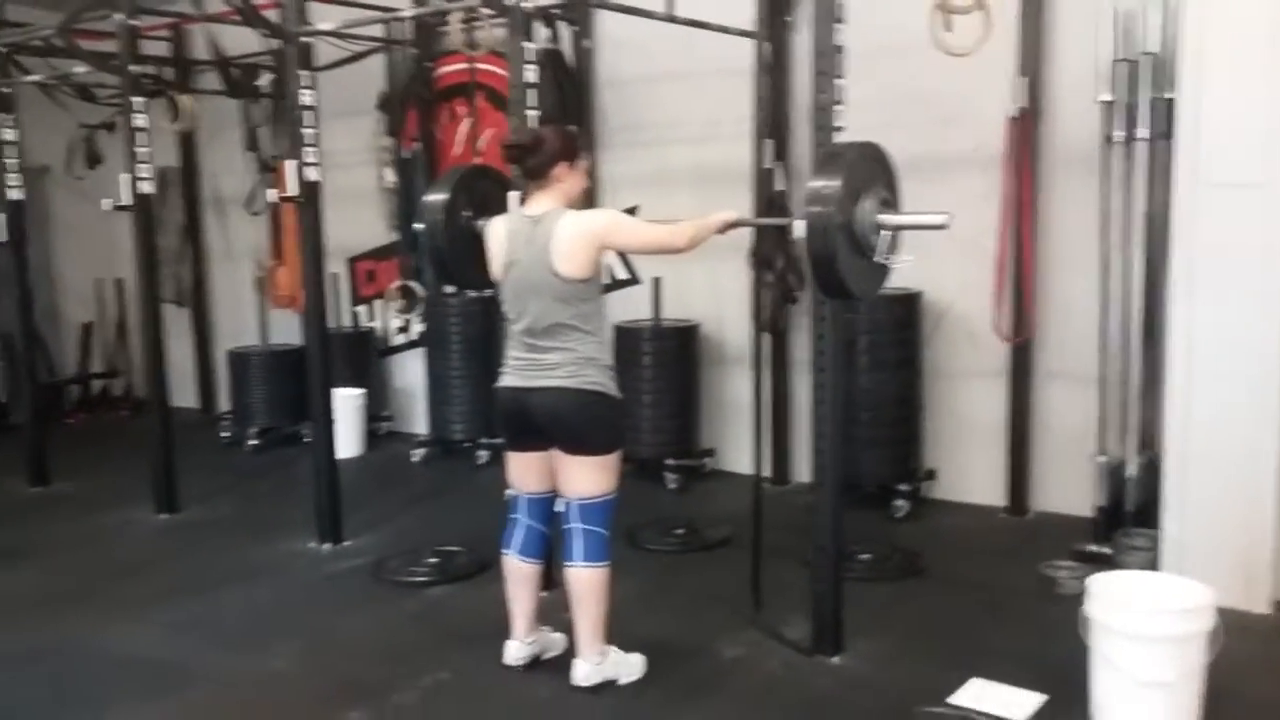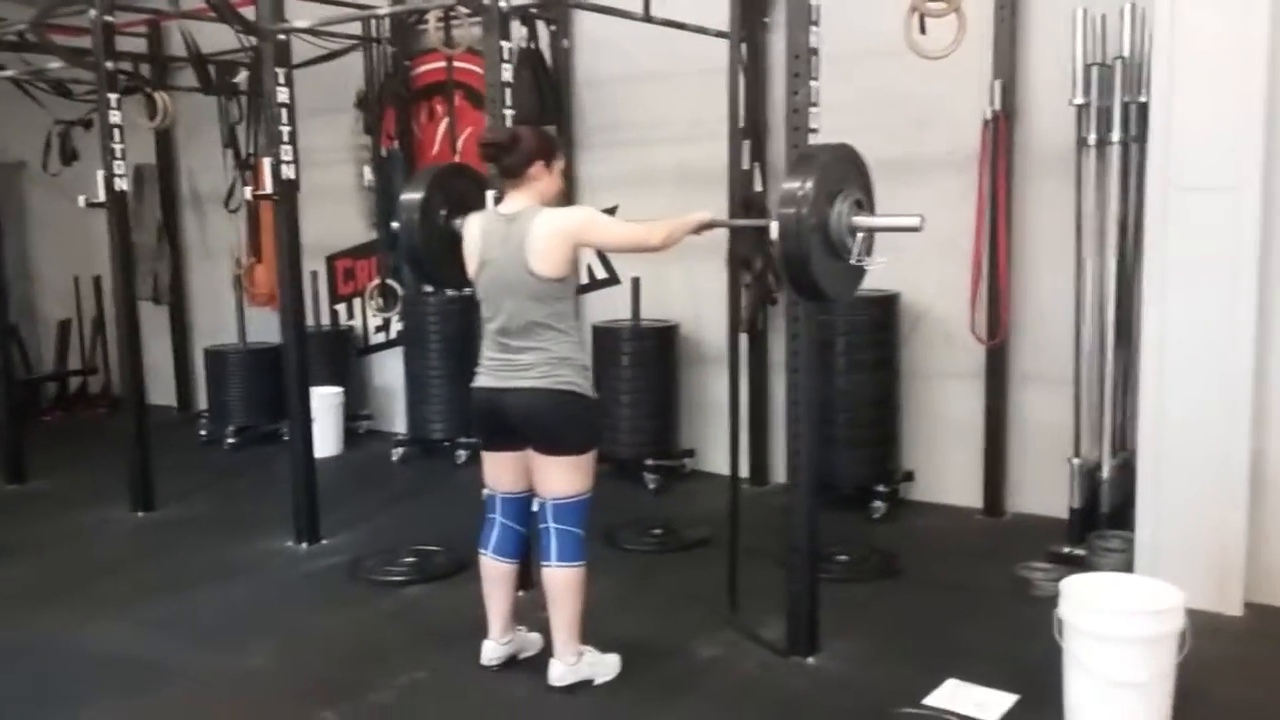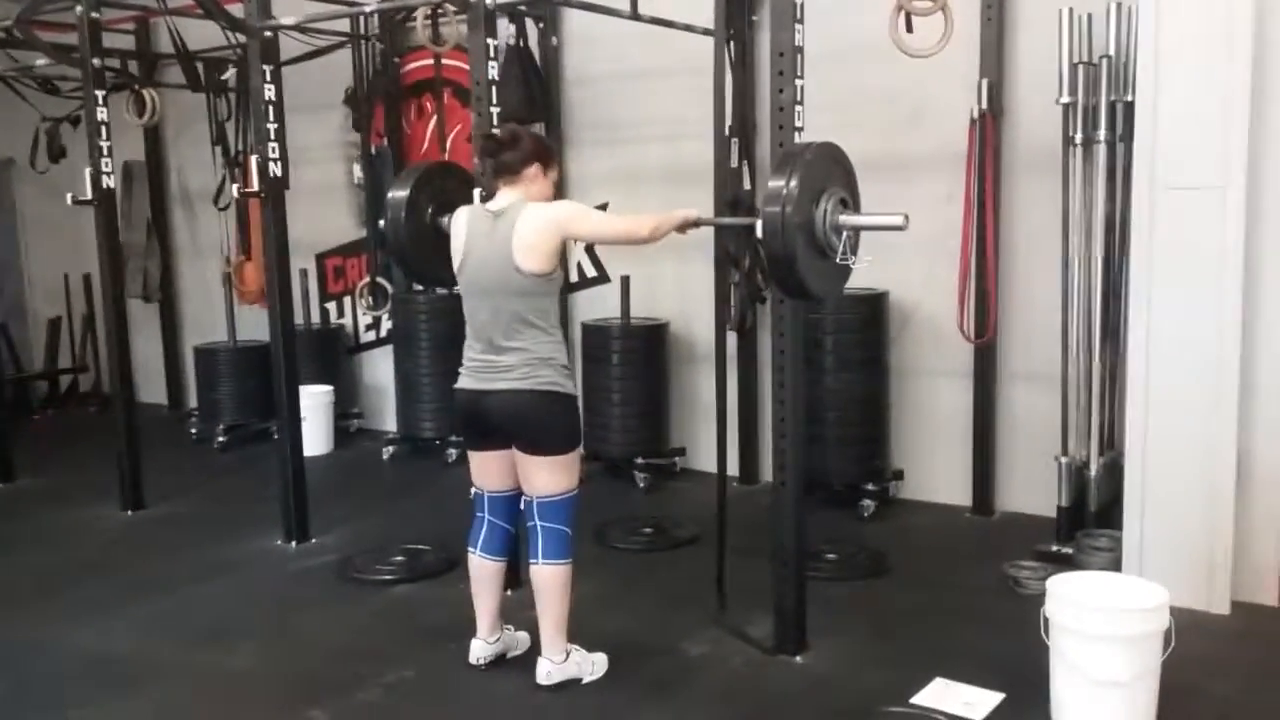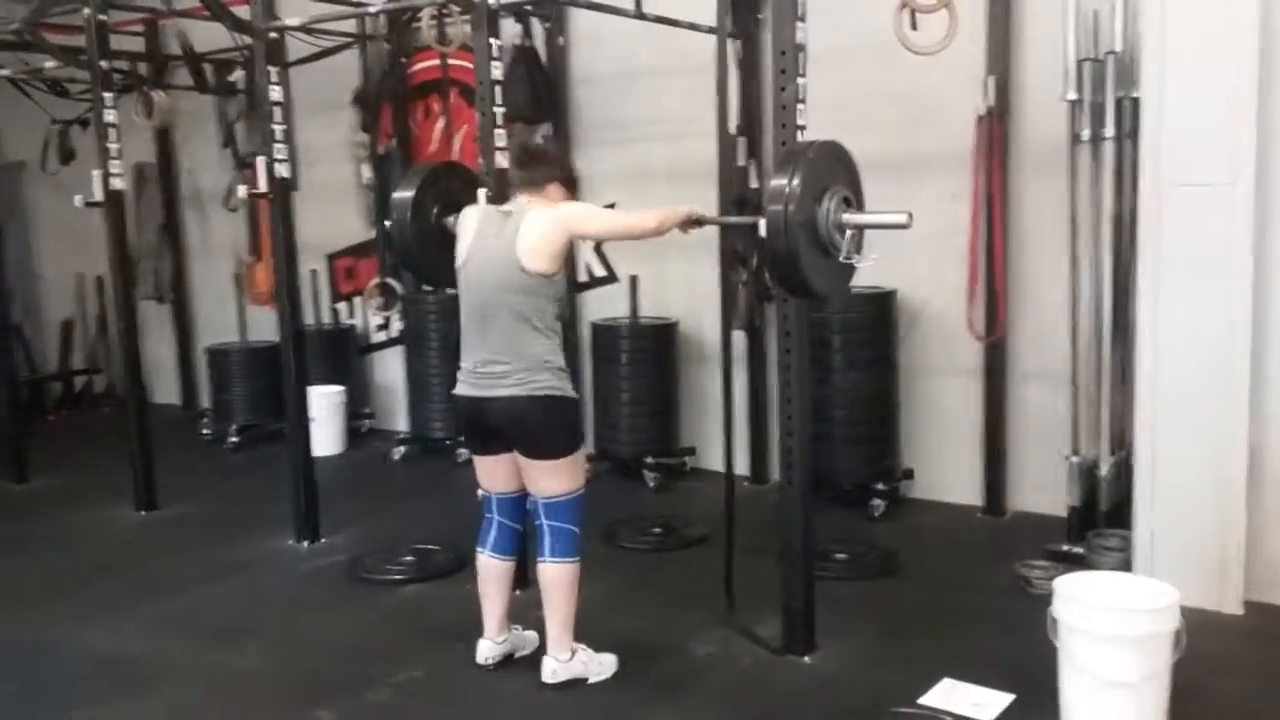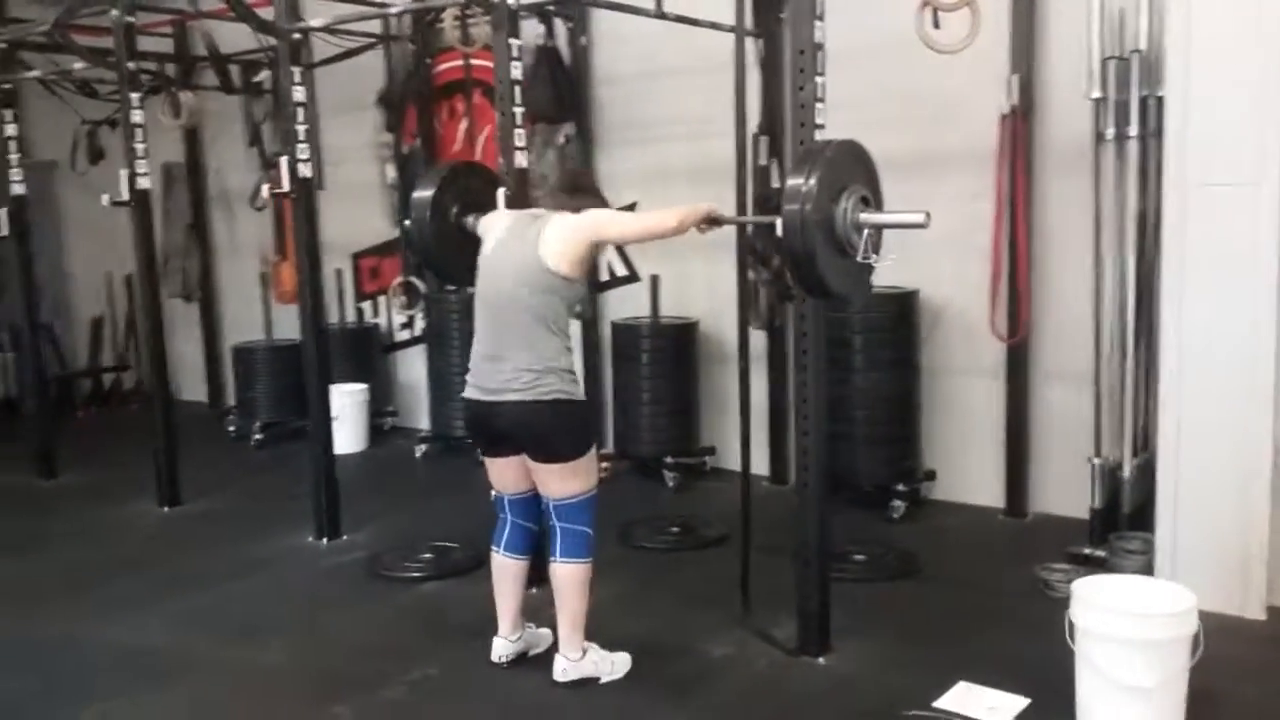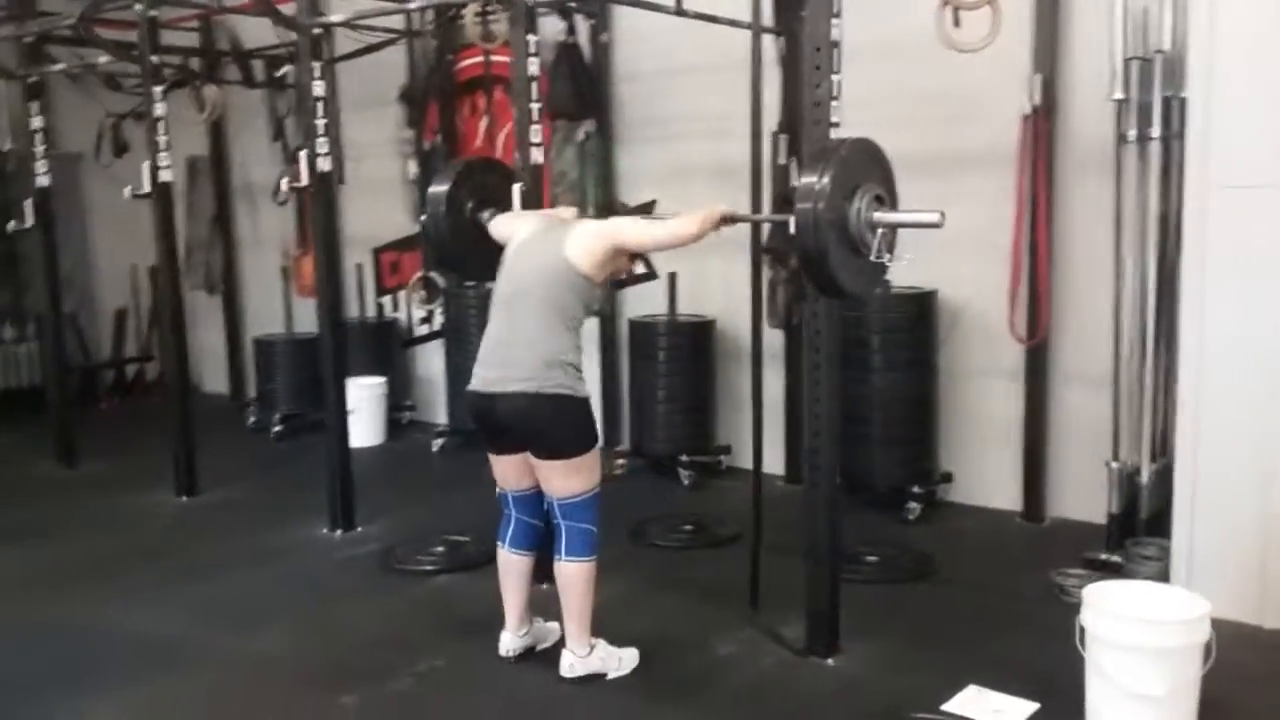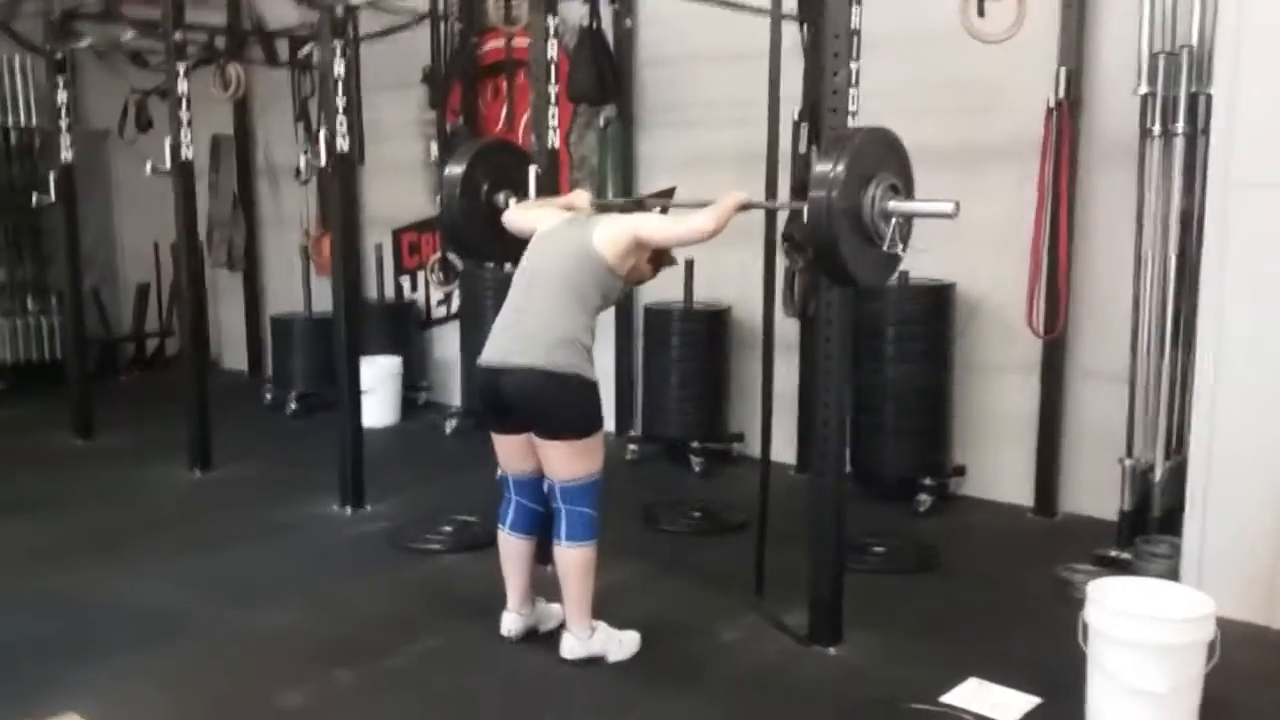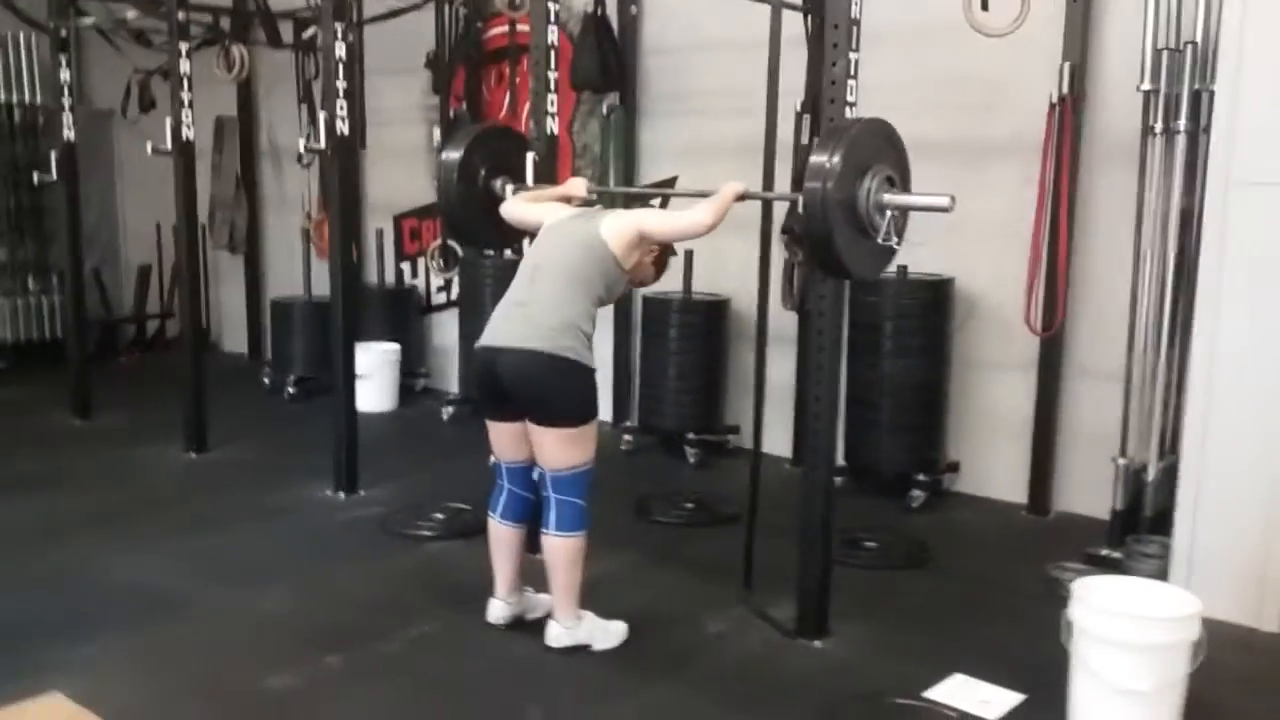
dt=0.1s
person 1, frame 1
left shoulder: (498, 231)
right shoulder: (587, 227)
right elbow: (677, 239)
right wrist: (719, 219)
left hip: (517, 395)
right hip: (580, 398)
left knee: (527, 516)
right knee: (587, 526)
left ankle: (522, 639)
right ankle: (592, 659)
person 1, frame 2
left shoulder: (474, 228)
right shoulder: (561, 224)
right elbow: (653, 238)
right wrist: (694, 221)
left hip: (492, 394)
right hip: (554, 397)
left knee: (503, 516)
right knee: (563, 525)
left ankle: (499, 638)
right ankle: (568, 659)
person 1, frame 3
left shoulder: (462, 223)
right shoulder: (548, 219)
right elbow: (638, 229)
right wrist: (680, 218)
left hip: (475, 394)
right hip: (536, 396)
left knee: (491, 515)
right knee: (550, 523)
left ankle: (487, 638)
right ankle: (556, 657)
person 1, frame 4
left shoulder: (471, 222)
right shoulder: (556, 220)
right elbow: (642, 223)
right wrist: (682, 215)
left hip: (475, 398)
right hip: (535, 400)
left knee: (500, 517)
right knee: (559, 525)
left ankle: (495, 638)
right ankle: (563, 657)
person 1, frame 5
left shoulder: (500, 226)
right shoulder: (577, 226)
right elbow: (665, 222)
right wrist: (701, 213)
left hip: (482, 400)
right hip: (543, 404)
left knee: (514, 518)
right knee: (571, 523)
left ankle: (508, 635)
right ankle: (573, 655)
person 1, frame 6
left shoulder: (531, 230)
right shoulder: (604, 235)
left elbow: (497, 222)
right elbow: (681, 229)
right wrist: (715, 215)
left hip: (485, 392)
right hip: (546, 395)
left knee: (518, 512)
right knee: (576, 521)
left ankle: (516, 631)
right ankle: (582, 652)
person 1, frame 7
left shoulder: (557, 222)
right shoulder: (628, 230)
left elbow: (512, 212)
right elbow: (702, 225)
left wrist: (570, 201)
right wrist: (732, 202)
left hip: (494, 369)
right hip: (553, 375)
left knee: (520, 496)
right knee: (576, 505)
left ankle: (518, 611)
right ankle: (582, 634)
person 1, frame 8
left shoulder: (564, 216)
right shoulder: (634, 225)
left elbow: (510, 207)
right elbow: (701, 220)
left wrist: (565, 191)
right wrist: (728, 194)
left hip: (492, 352)
right hip: (551, 360)
left knee: (513, 484)
right knee: (565, 493)
left ankle: (506, 598)
right ankle: (567, 621)
